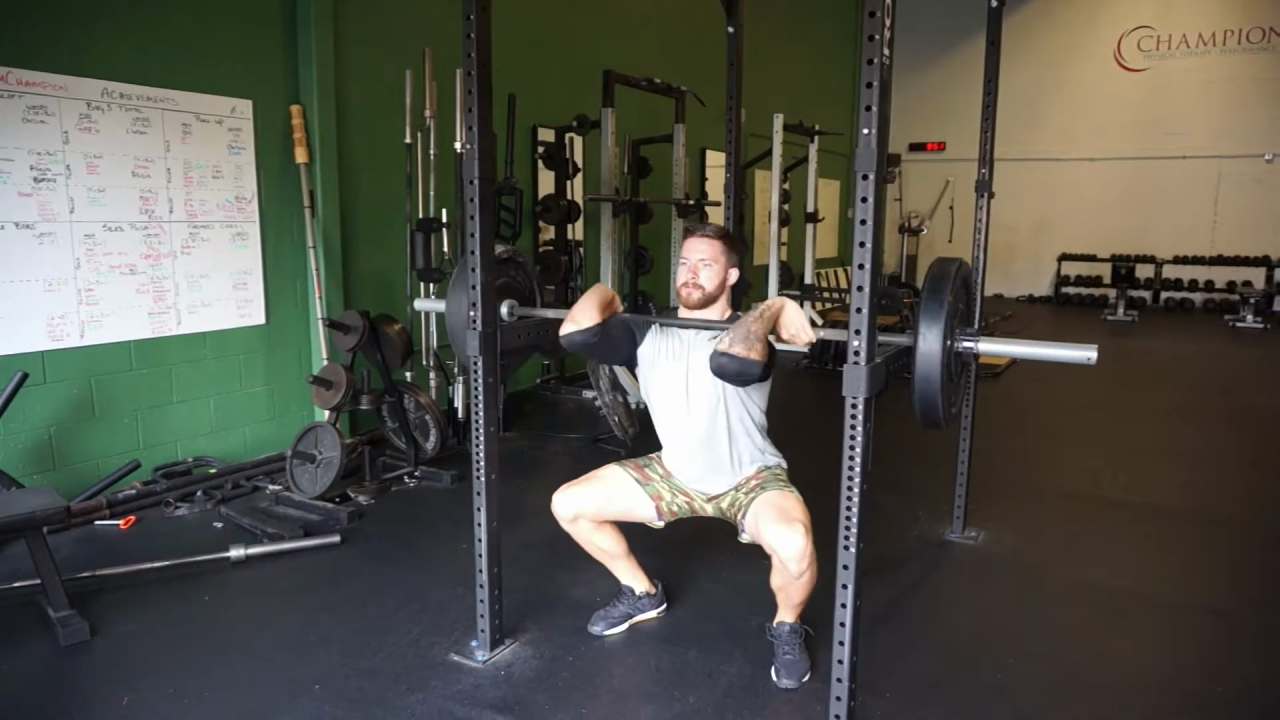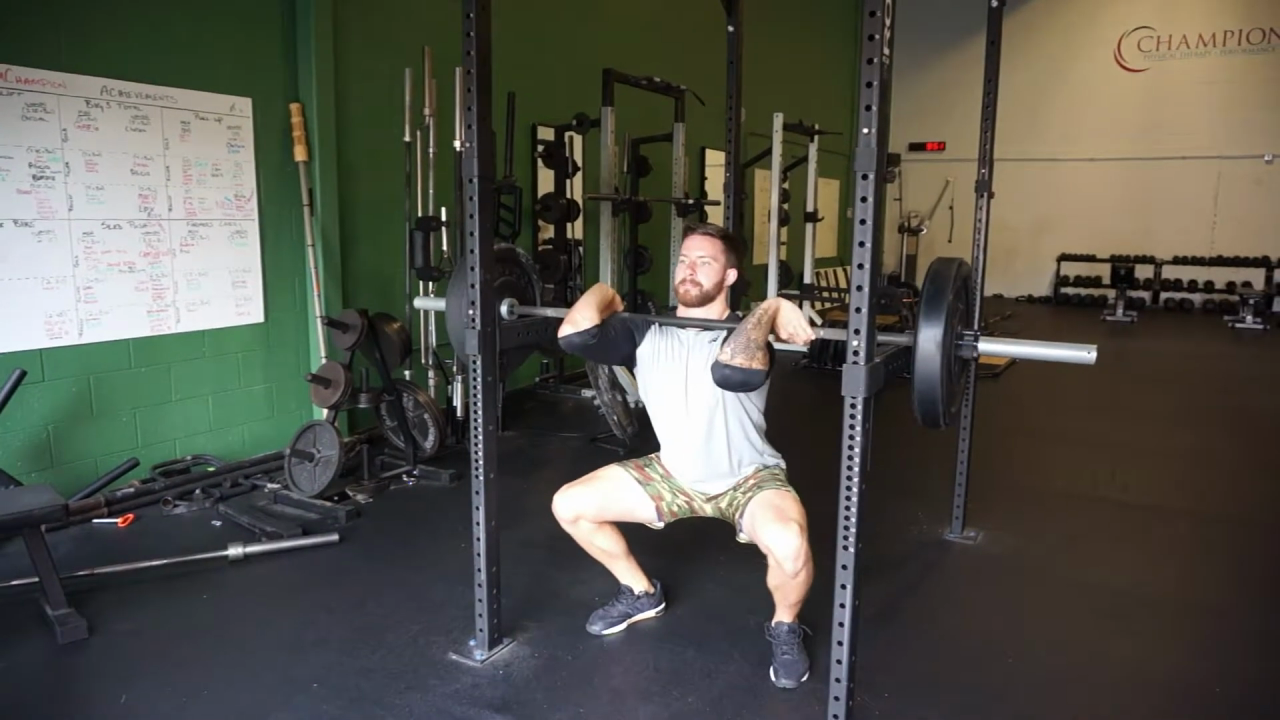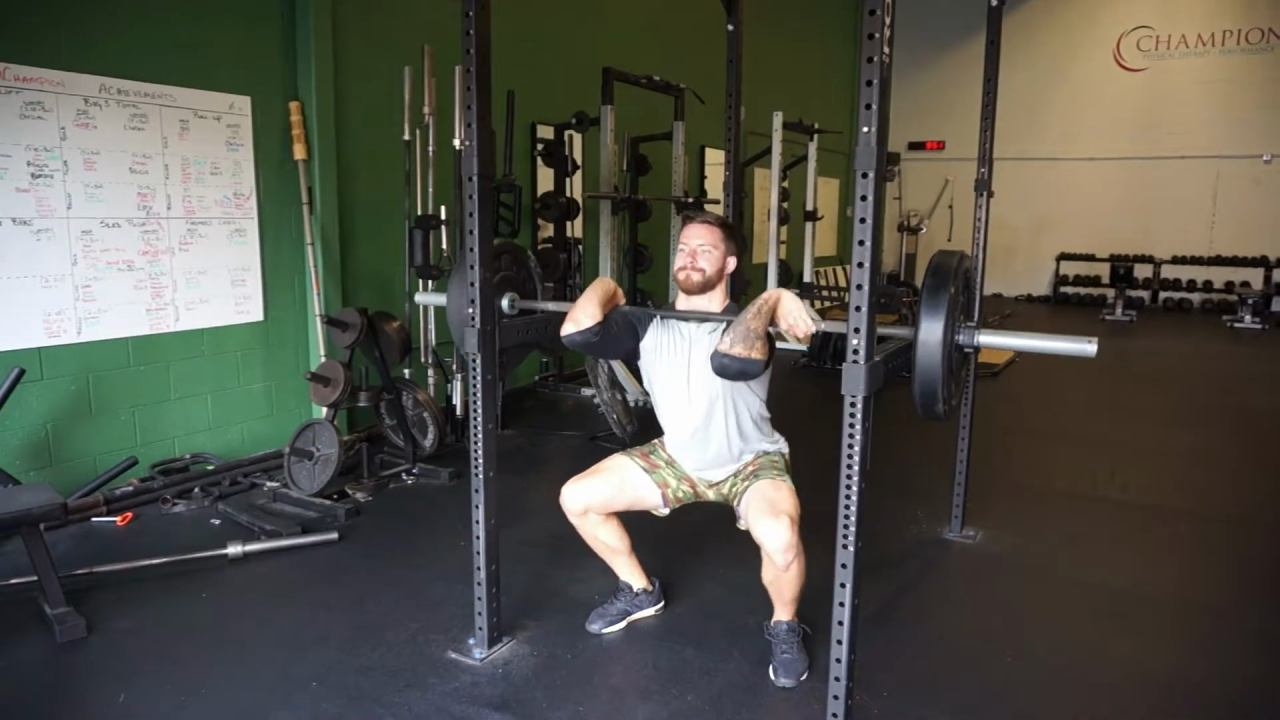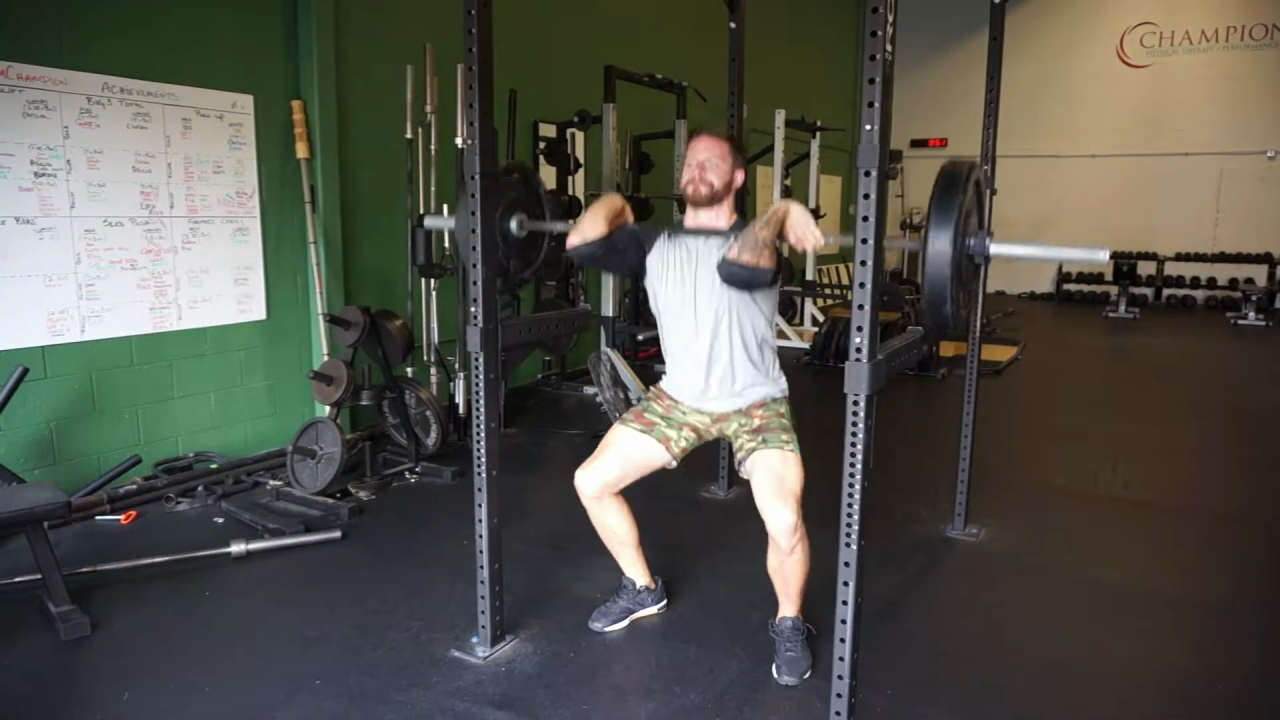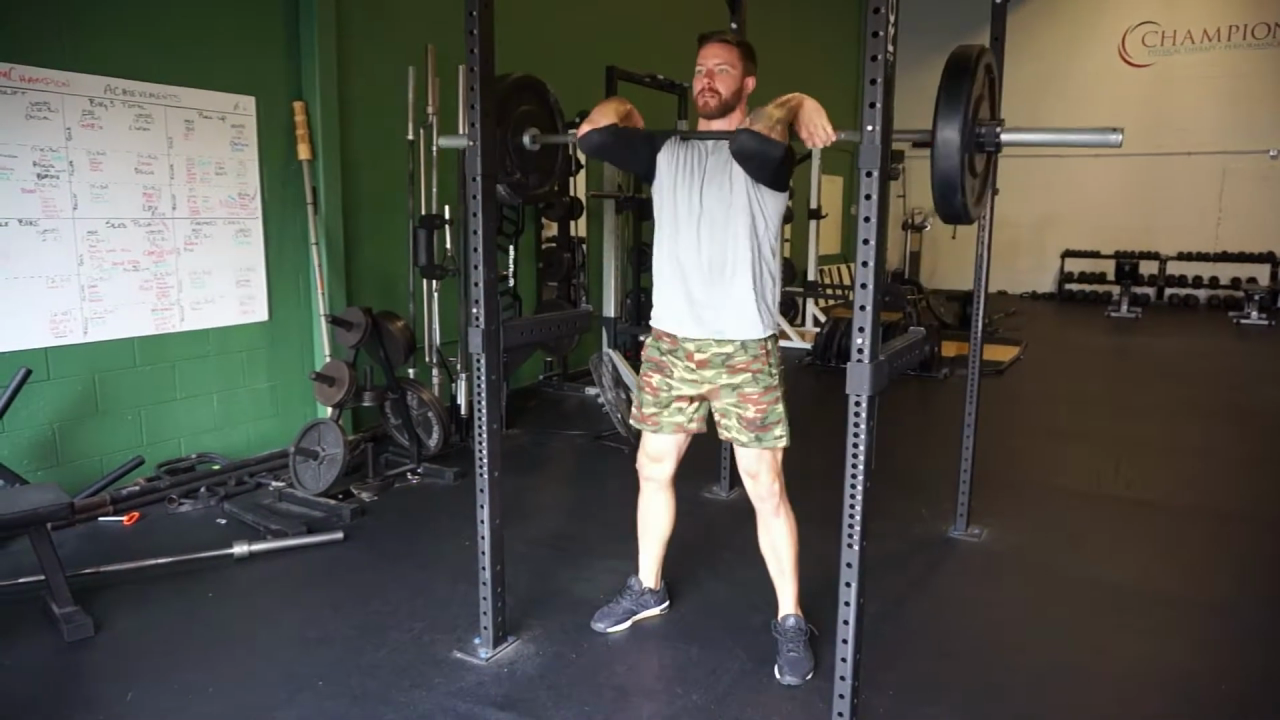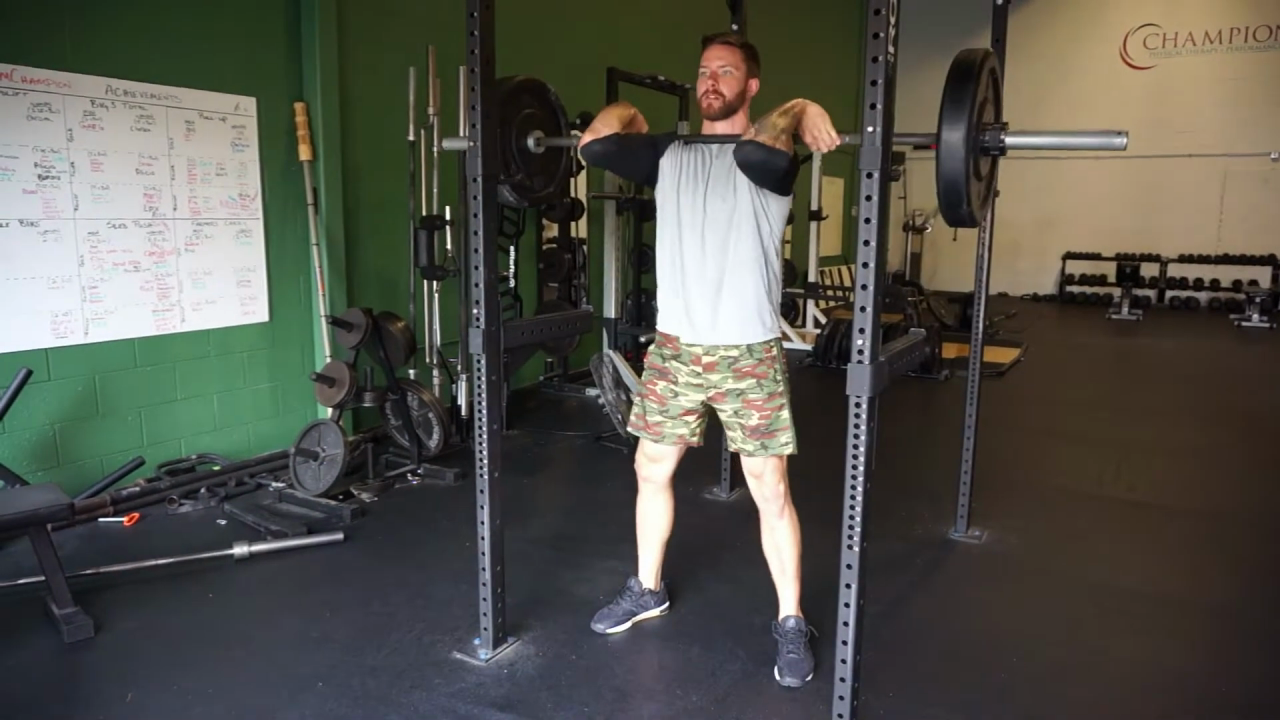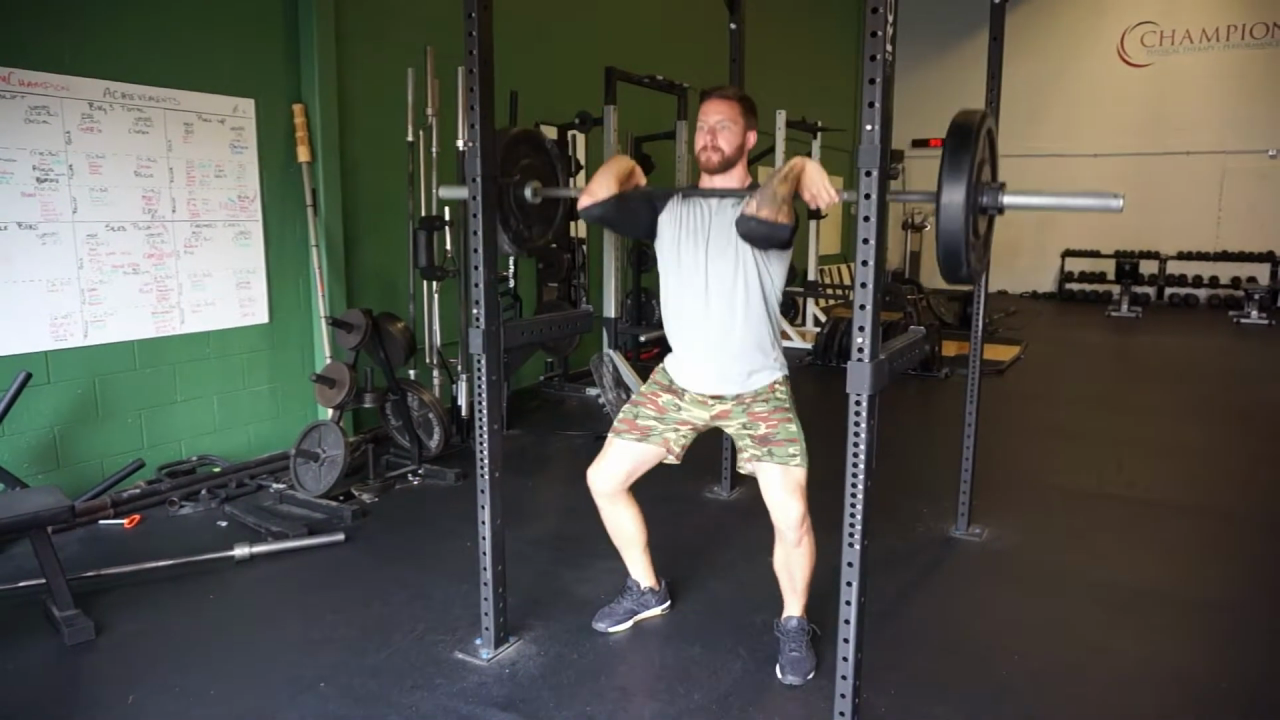
dt=0.4s
person 1, frame 1
left shoulder: (746, 336)
right shoulder: (648, 334)
left elbow: (728, 361)
right elbow: (574, 334)
left wrist: (775, 309)
right wrist: (601, 294)
left hip: (749, 478)
right hip: (674, 473)
left knee: (793, 546)
right knee: (568, 505)
left ankle: (786, 629)
right ankle: (642, 594)
person 1, frame 2
left shoulder: (745, 338)
right shoulder: (647, 334)
left elbow: (733, 373)
right elbow: (574, 335)
left wrist: (771, 309)
right wrist: (603, 293)
left hip: (747, 478)
right hip: (673, 474)
left knee: (788, 544)
right knee: (568, 506)
left ankle: (785, 628)
right ankle: (641, 593)
person 1, frame 3
left shoulder: (743, 329)
right shoulder: (648, 326)
left elbow: (731, 361)
right elbow: (577, 333)
left wrist: (772, 301)
right wrist: (605, 287)
left hip: (750, 463)
right hip: (677, 458)
left knee: (778, 537)
right knee: (577, 498)
left ankle: (784, 628)
right ankle: (640, 591)
person 1, frame 4
left shoulder: (753, 242)
right shoulder: (654, 242)
left elbow: (737, 267)
right elbow: (581, 246)
left wrist: (781, 213)
right wrist: (612, 204)
left hip: (754, 403)
right hip: (678, 397)
left knee: (784, 522)
right knee: (591, 482)
left ankle: (789, 625)
right ankle: (642, 589)
person 1, frame 5
left shoulder: (768, 150)
right shoulder: (665, 149)
left elbow: (752, 141)
right elbow: (592, 138)
left wrist: (794, 105)
right wrist: (622, 108)
left hip: (743, 348)
right hip: (670, 342)
left knee: (764, 488)
right knee: (654, 471)
left ankle: (790, 621)
right ankle: (648, 589)
person 1, frame 6
left shoulder: (769, 158)
right shoulder: (668, 153)
left elbow: (755, 148)
right elbow: (595, 145)
left wrist: (798, 111)
right wrist: (627, 112)
left hip: (747, 351)
right hip: (674, 345)
left knee: (769, 491)
right knee: (651, 472)
left ankle: (791, 623)
right ankle: (647, 589)
person 1, frame 7
left shoulder: (769, 208)
right shoulder: (667, 206)
left elbow: (755, 221)
right elbow: (593, 205)
left wrist: (798, 170)
right wrist: (625, 165)
left hip: (754, 389)
right hip: (679, 381)
left knee: (791, 516)
right knee: (604, 479)
left ankle: (793, 624)
right ankle: (647, 589)
